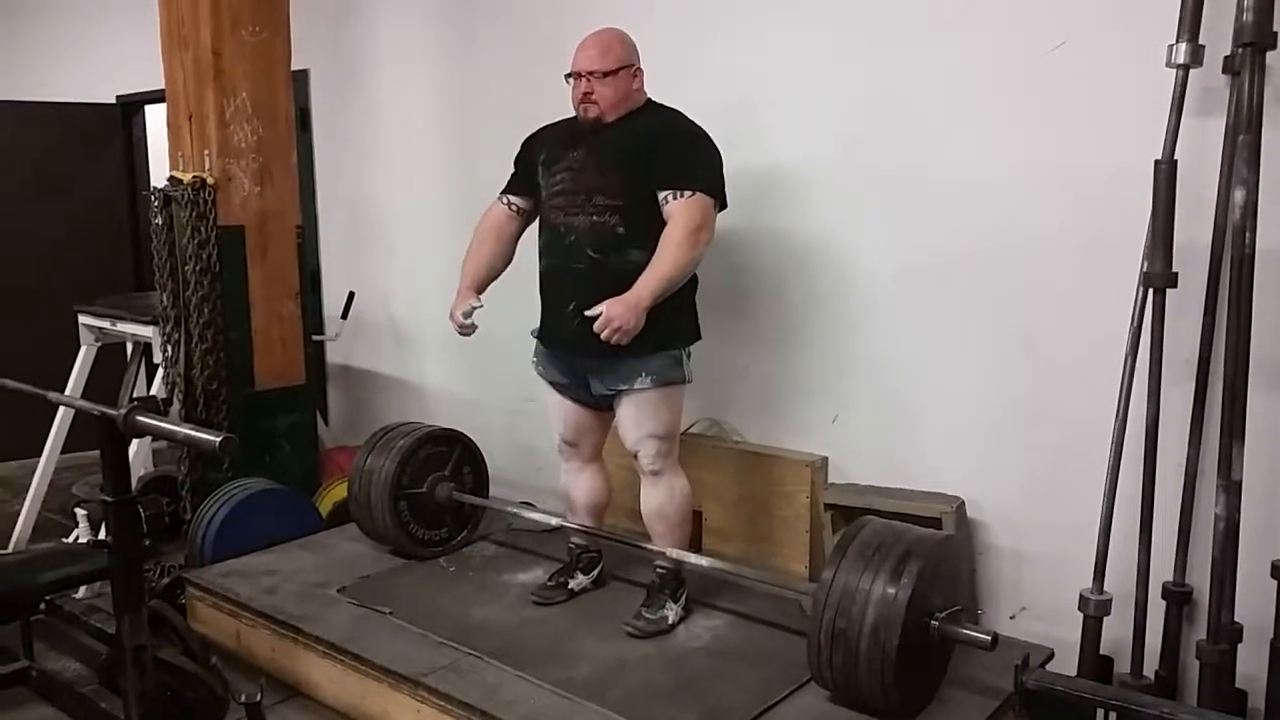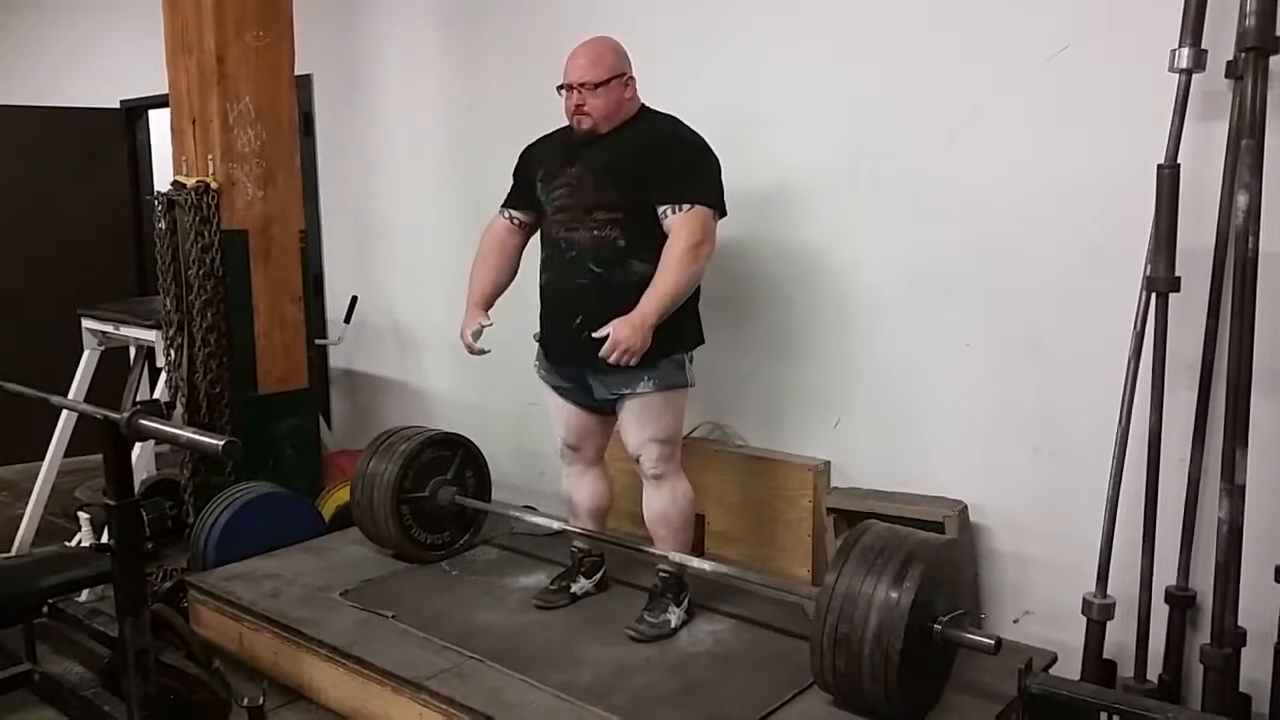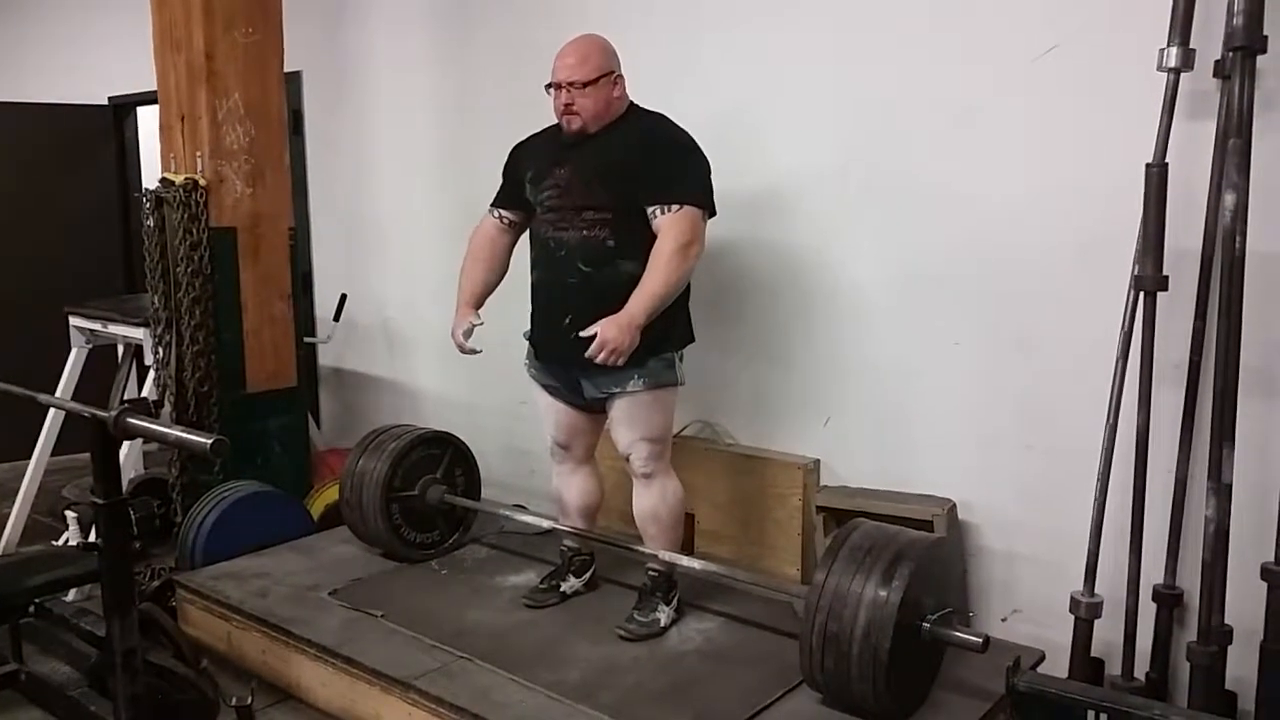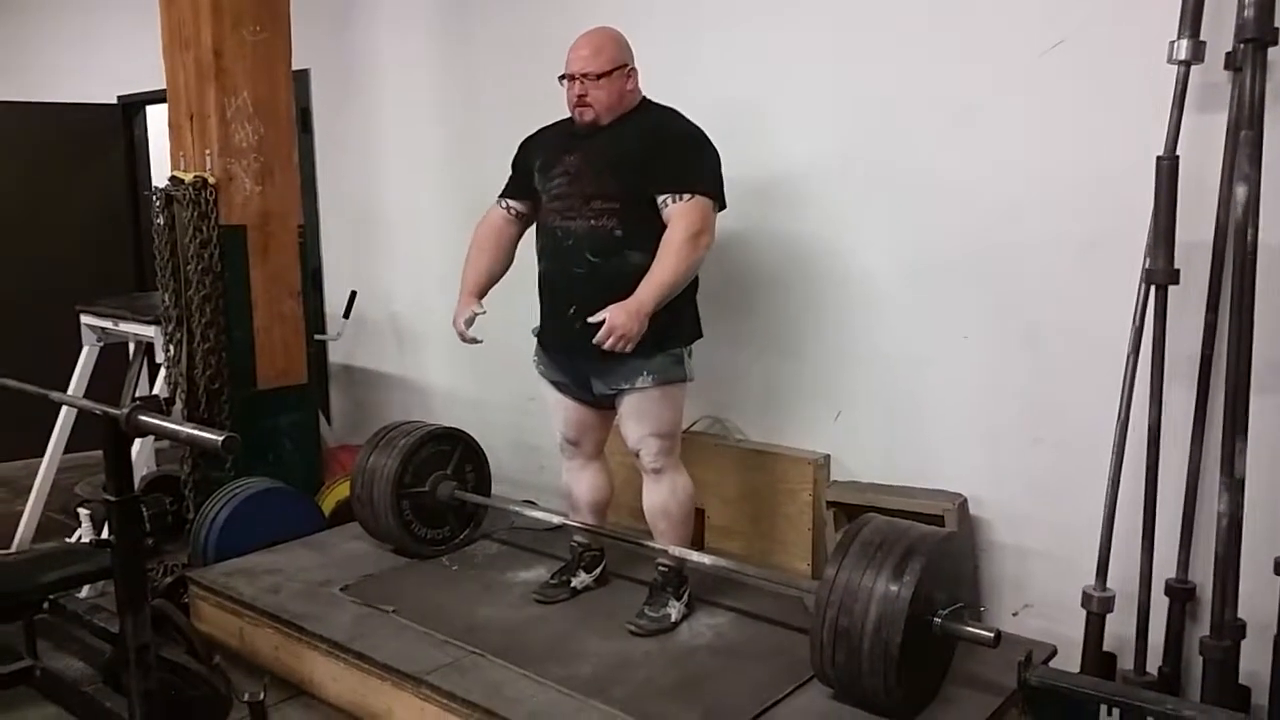
dt=0.4s
person 1, frame 1
left shoulder: (673, 137)
right shoulder: (547, 143)
left elbow: (692, 225)
right elbow: (504, 216)
left wrist: (638, 300)
right wrist: (469, 287)
left hip: (643, 341)
right hip: (563, 337)
left knee: (655, 460)
right knee: (575, 452)
left ankle: (670, 584)
right ankle: (584, 561)
person 1, frame 2
left shoulder: (671, 146)
right shoulder: (544, 154)
left elbow: (692, 239)
right elbow: (506, 230)
left wrist: (642, 320)
right wrist: (477, 305)
left hip: (645, 348)
right hip: (565, 344)
left knee: (657, 463)
right knee: (577, 456)
left ankle: (672, 588)
right ankle: (586, 564)
person 1, frame 3
left shoulder: (659, 145)
right shoulder: (533, 153)
left elbow: (681, 239)
right elbow: (495, 230)
left wrist: (630, 321)
right wrist: (468, 304)
left hip: (635, 348)
right hip: (554, 344)
left knee: (647, 462)
right knee: (567, 455)
left ankle: (662, 586)
right ankle: (576, 563)
person 1, frame 4
left shoulder: (670, 138)
right shoulder: (544, 146)
left elbow: (692, 228)
right elbow: (503, 220)
left wrist: (641, 306)
right wrist: (471, 292)
left hip: (643, 342)
right hip: (564, 338)
left knee: (657, 458)
right knee: (578, 450)
left ankle: (673, 581)
right ankle: (587, 559)
